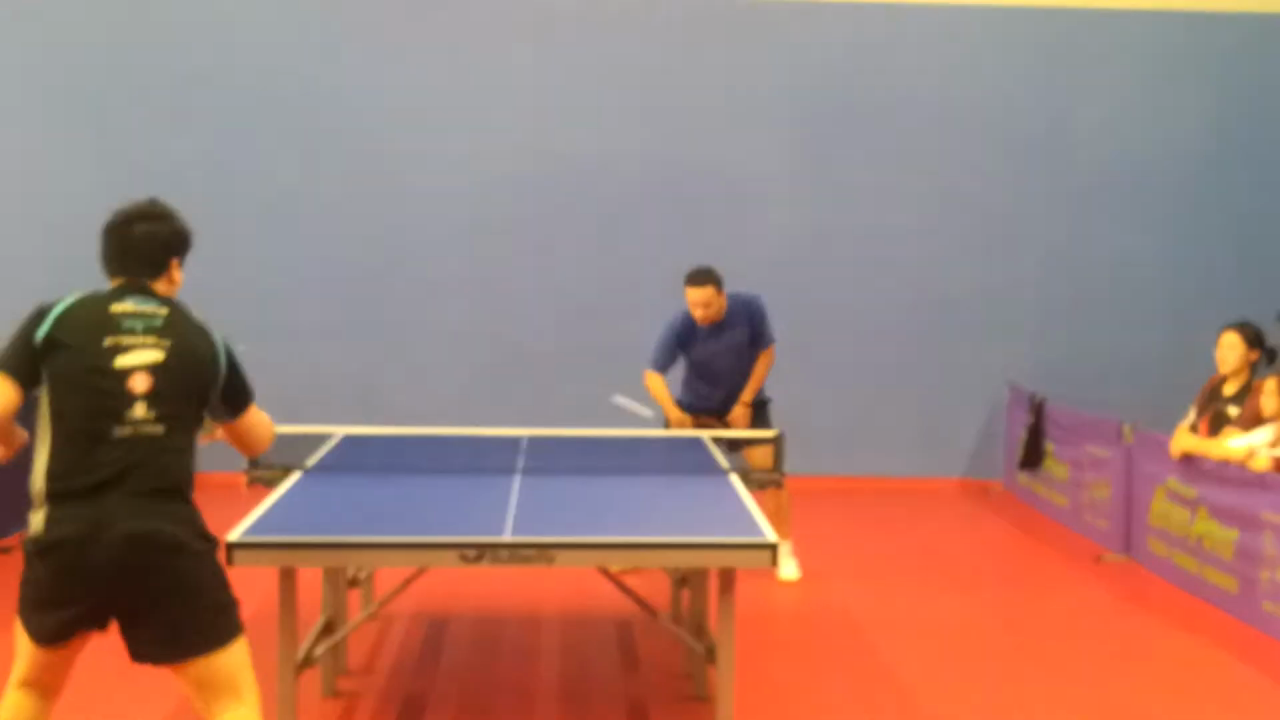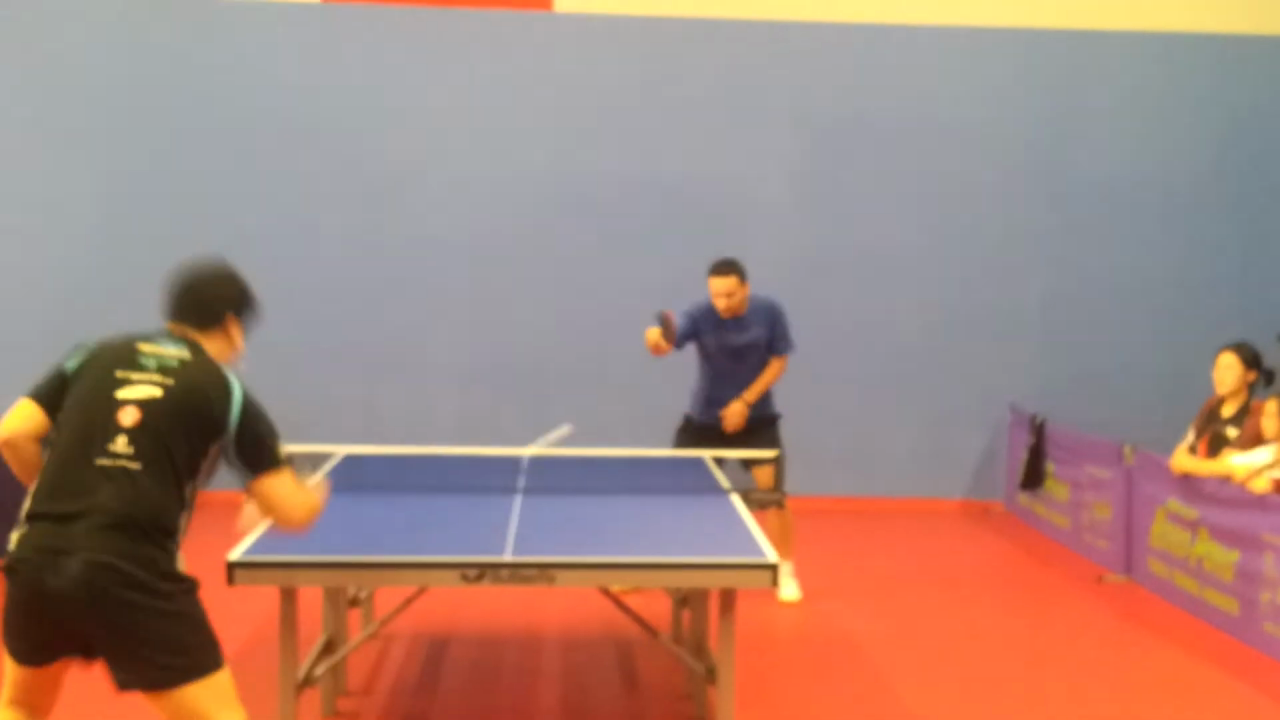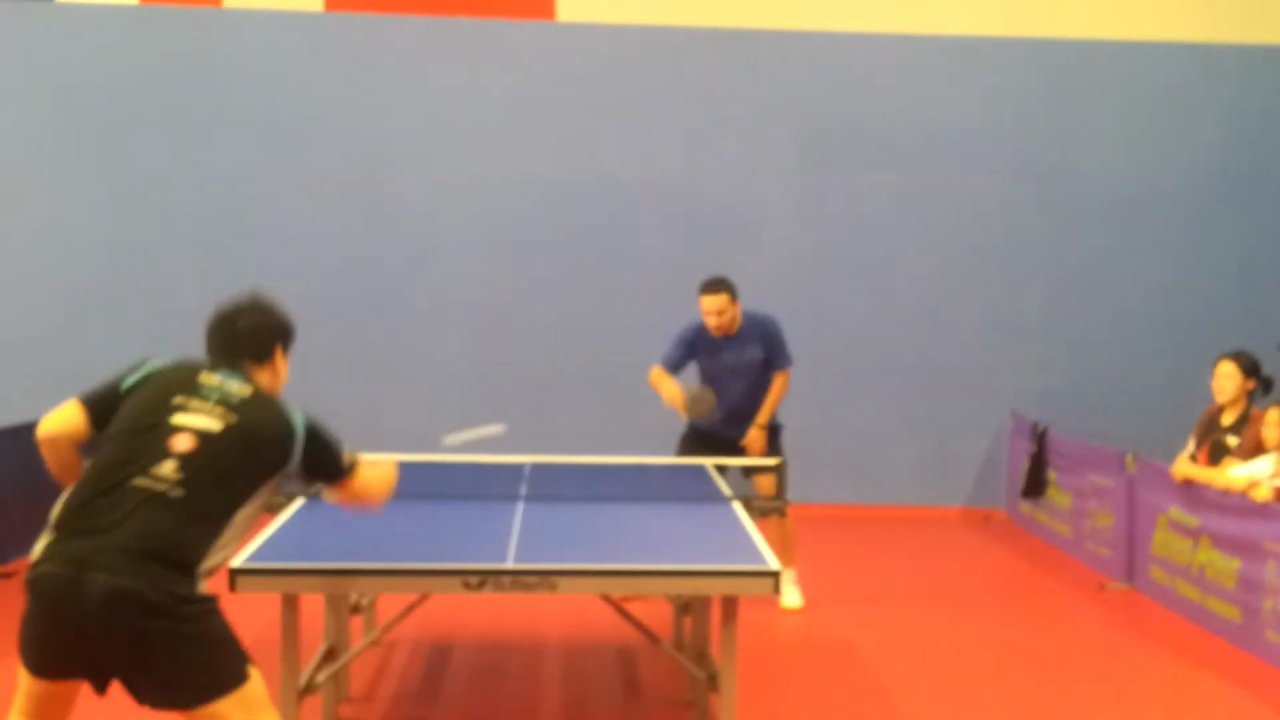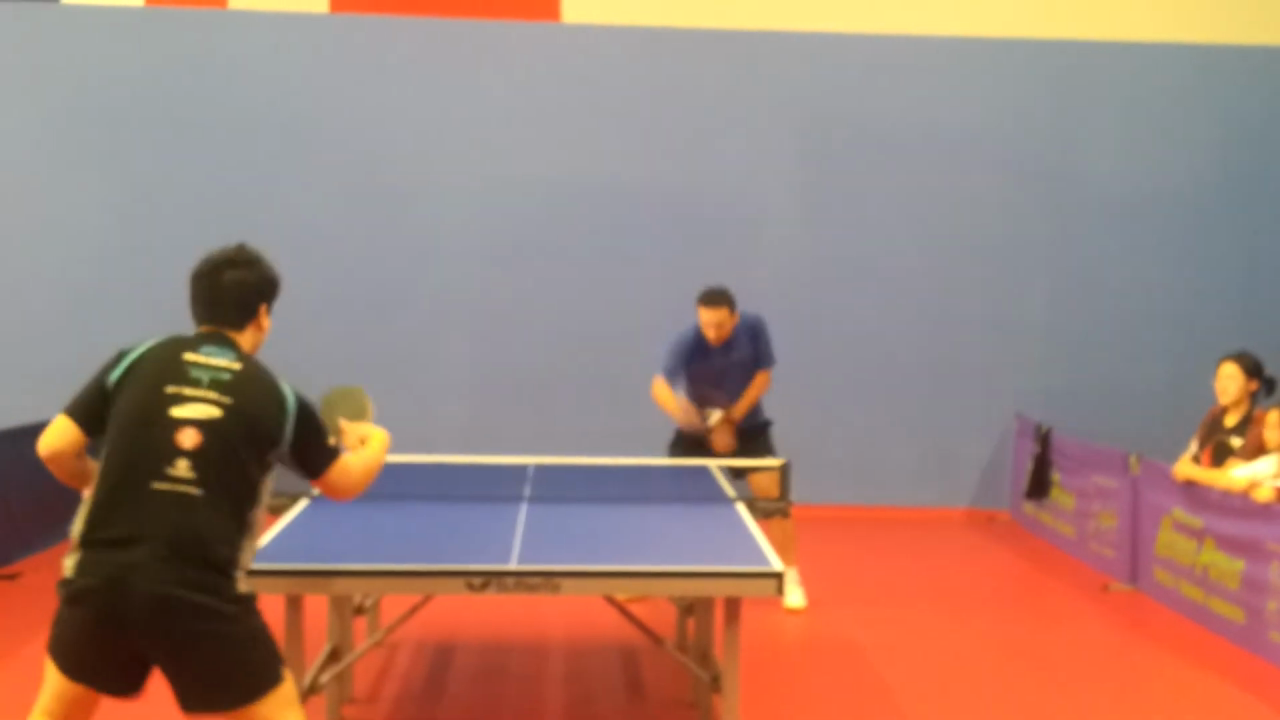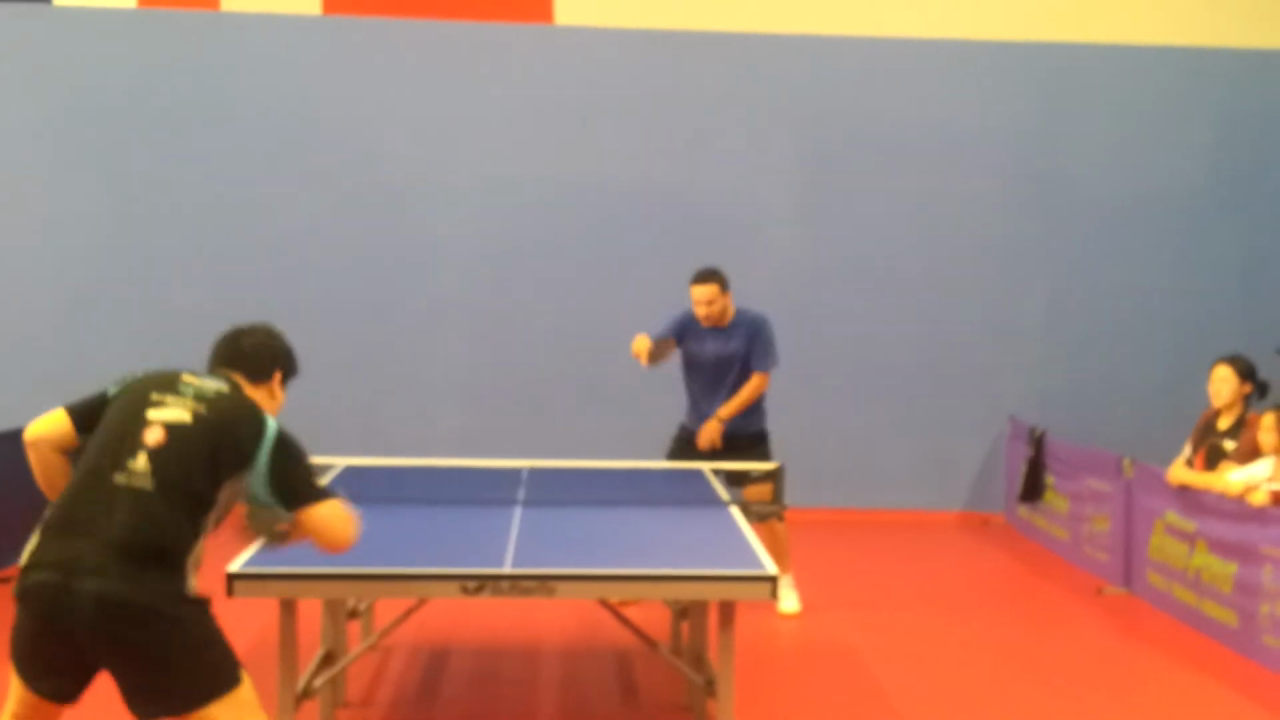
dt=0.3s
person 1, frame 1
left shoulder: (56, 317)
right shoulder: (203, 341)
right elbow: (256, 439)
right wrist: (227, 422)
left hip: (66, 532)
right hip: (164, 536)
person 1, frame 2
left shoulder: (97, 355)
right shoulder: (229, 395)
right elbow: (294, 512)
right wrist: (315, 492)
left hip: (37, 561)
right hip: (133, 575)
person 1, frame 3
left shoulder: (151, 376)
right shoulder: (284, 425)
left elbow: (52, 433)
right elbow: (370, 488)
right wrist: (381, 470)
left hip: (59, 571)
right hip: (154, 596)
person 1, frame 4
left shoulder: (136, 361)
right shoulder: (278, 399)
left elbow: (54, 448)
right elbow: (343, 483)
right wrist: (375, 445)
left hip: (99, 581)
right hip: (199, 598)
person 1, frame 5
left shoulder: (137, 388)
right shoulder: (262, 430)
left elbow: (39, 438)
right elbow: (338, 532)
left hip: (48, 578)
right hip: (145, 601)
person 2, frame 1
left shoulder: (750, 307)
right shoulder: (681, 326)
left elbow: (766, 353)
right elbow: (653, 373)
left wrist: (743, 403)
right wrist: (673, 413)
left hip: (744, 405)
right hip: (695, 409)
left knee: (769, 474)
left ankle: (784, 552)
person 2, frame 2
left shoulder: (770, 312)
right shoulder: (699, 315)
left elbow: (779, 361)
right elbow: (661, 346)
left wrist: (744, 402)
right wrist: (656, 337)
left hip: (756, 418)
right hip: (703, 419)
left knee: (772, 493)
left ankle: (786, 571)
person 2, frame 3
left shoulder: (765, 327)
right shoulder: (694, 335)
left elbow: (781, 376)
right elbow: (657, 373)
left wrist: (760, 425)
right wrist: (667, 387)
left hip: (755, 430)
right hip: (706, 431)
left knee: (774, 502)
left ankle: (788, 578)
person 2, frame 4
left shoulder: (755, 327)
right shoulder: (689, 342)
left elbow: (762, 376)
right elbow: (659, 385)
left wrist: (730, 422)
right wrist: (676, 408)
left hip: (748, 429)
right hip: (696, 432)
left knee: (773, 500)
left ankle: (790, 579)
person 2, frame 5
left shoulder: (755, 325)
right shoulder: (686, 323)
left elbow: (760, 380)
right elbow: (650, 344)
left wrist: (720, 419)
right wrist: (642, 345)
left hip: (746, 435)
right hip: (695, 431)
left knee: (765, 509)
left ankle: (784, 582)
